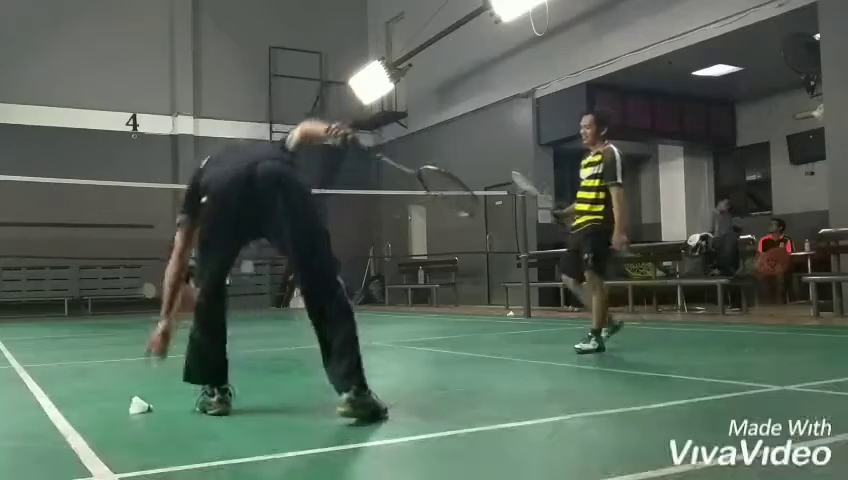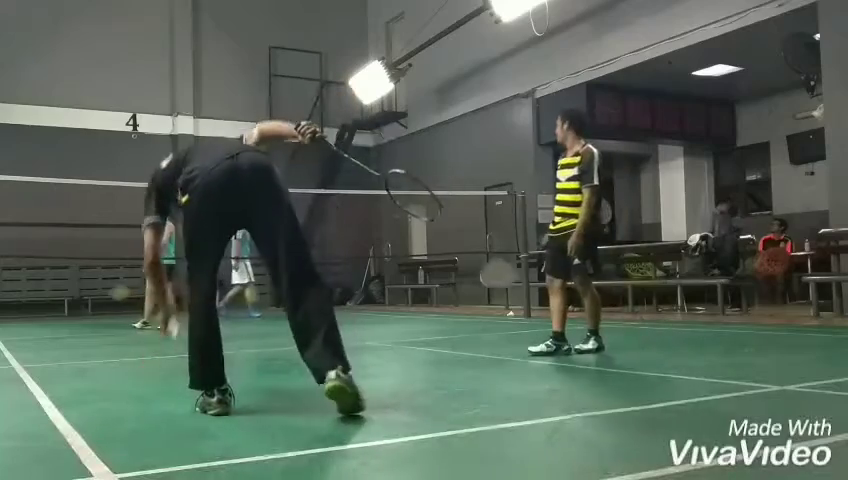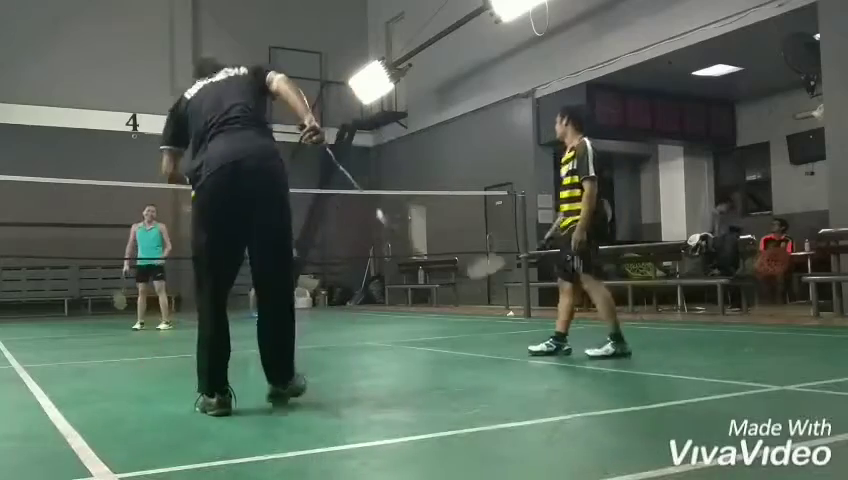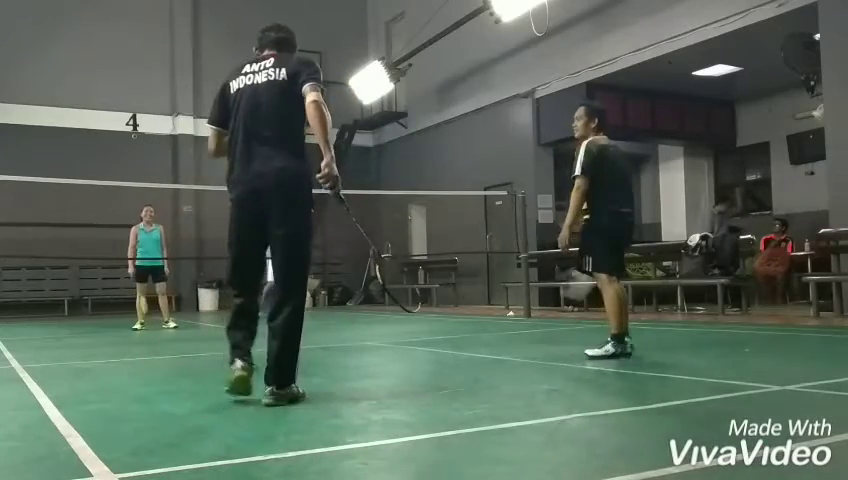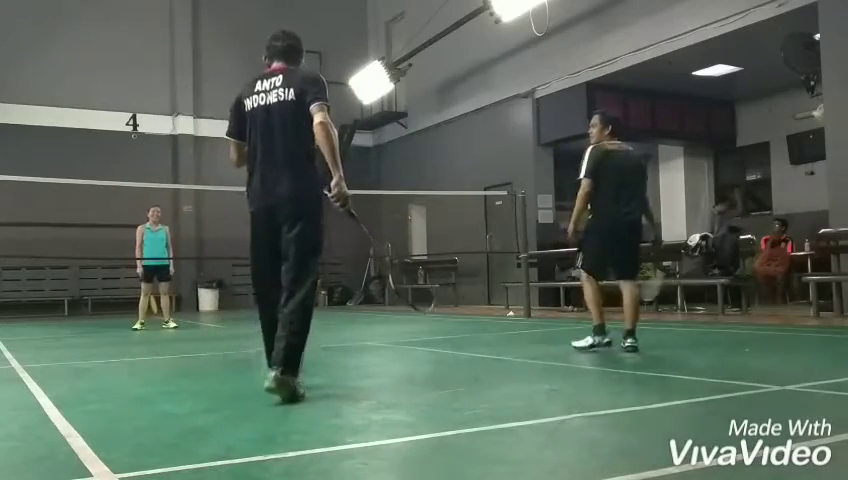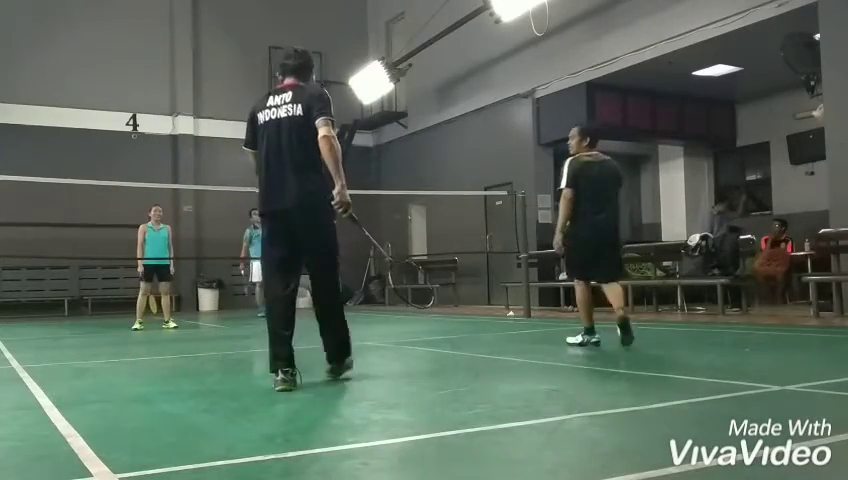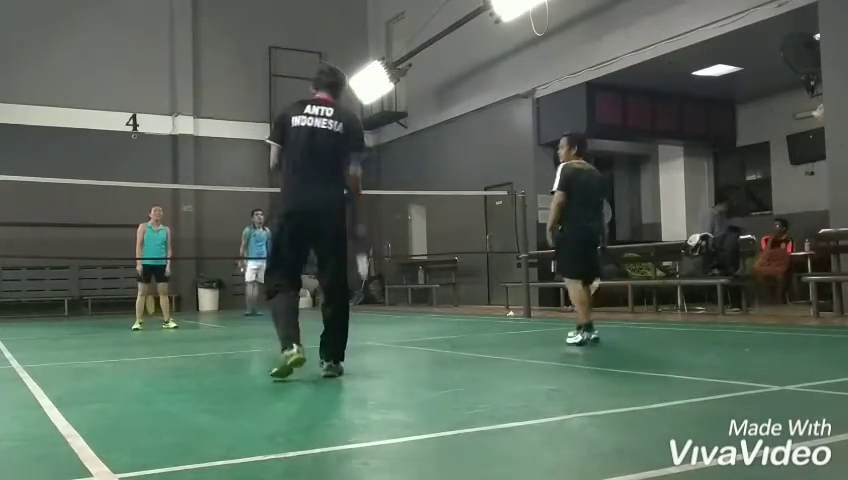
dt=0.5s
person 1, frame 1
left shoulder: (206, 170)
right shoulder: (275, 150)
left elbow: (179, 255)
right elbow: (303, 130)
left wrist: (166, 318)
right wrist: (331, 132)
left hip: (222, 191)
right hip: (277, 177)
left knee: (210, 292)
right knee: (322, 284)
left ankle: (214, 389)
right ankle: (353, 390)
person 1, frame 2
left shoulder: (162, 178)
right shoulder: (232, 146)
left elbow: (152, 257)
right elbow: (258, 131)
left wrist: (165, 307)
right wrist: (297, 131)
left hip: (203, 186)
right hip: (256, 171)
left knee: (201, 291)
right knee: (300, 279)
left ankle: (213, 391)
right ankle: (335, 369)
person 1, frame 3
left shoulder: (185, 100)
right shoulder: (250, 73)
left elbow: (168, 171)
right elbow: (281, 83)
left wrist: (196, 179)
right wrist: (309, 120)
left hip: (213, 174)
right hip: (262, 165)
left knee: (213, 290)
right knee: (274, 282)
left ankle: (214, 391)
right ankle: (281, 380)
person 1, frame 4
left shoulder: (233, 80)
right shoulder: (300, 66)
left elbow: (215, 146)
right elbow: (314, 103)
right wrist: (328, 156)
left hip: (244, 186)
right hip: (288, 182)
left knee: (243, 282)
right knee: (289, 283)
left ankle: (240, 359)
right ankle: (279, 383)
person 1, frame 5
left shoulder: (246, 93)
right shoulder: (308, 80)
left elbow: (237, 157)
right elbow: (321, 124)
right wrist: (338, 176)
left hip: (261, 200)
right hip: (300, 196)
left knee: (268, 288)
right knee: (298, 284)
left ankle: (281, 368)
right ankle: (281, 368)
person 1, frame 6
left shoulder: (260, 107)
right shoulder: (315, 95)
right elbow: (325, 137)
right wrist: (340, 184)
left hip: (273, 207)
right hip: (311, 203)
left knee: (278, 288)
right knee: (325, 284)
left ankle: (283, 368)
right ankle: (337, 359)
person 1, frame 7
left shoulder: (289, 113)
right shoulder: (349, 120)
left elbow: (275, 163)
right elbow: (353, 173)
left hip: (293, 208)
right hip: (331, 210)
left knee: (281, 282)
right knee: (334, 286)
left ankle: (290, 346)
right ankle: (331, 358)
person 2, frame 1
left shoulder: (610, 155)
right shoulder: (587, 159)
left elbow: (617, 195)
left wrist: (619, 231)
right wrist: (565, 212)
left hip: (597, 228)
right hip: (580, 228)
left knee: (593, 279)
right knee: (570, 278)
left ankle: (596, 335)
right ankle: (608, 322)
person 2, frame 2
left shoulder: (589, 154)
right shoulder: (563, 158)
left elbow: (589, 197)
left wrist: (578, 233)
right wrist: (551, 229)
left hip: (580, 232)
right hip: (558, 231)
left knee: (583, 284)
right knee: (555, 284)
left ankle: (594, 336)
right ankle: (558, 340)
person 2, frame 3
left shoulder: (583, 146)
right shoulder: (571, 152)
left elbow: (590, 189)
left wrist: (580, 228)
right wrist: (555, 228)
left hip: (584, 227)
right hip: (572, 229)
left knee: (589, 281)
right knee: (567, 284)
left ankle: (617, 341)
right ankle: (558, 340)
person 2, frame 4
left shoulder: (588, 147)
right shoulder: (615, 150)
left elbow: (581, 188)
left wrist: (567, 226)
left hip: (603, 221)
right hip: (623, 219)
left knee: (605, 278)
right knee: (612, 278)
left ankle: (618, 341)
right ankle: (623, 335)
person 2, frame 5
left shoulder: (595, 152)
right shoulder: (635, 157)
left elbow: (586, 189)
right elbow: (642, 196)
left wrist: (574, 222)
right wrist: (654, 228)
left hip: (602, 224)
right hip: (630, 225)
left knee: (589, 276)
right knee: (628, 280)
left ankle: (599, 332)
right ankle: (630, 336)
person 2, frame 6
left shoulder: (574, 164)
right shoulder: (612, 166)
left elbow: (567, 198)
right elbow: (615, 199)
left wrist: (559, 231)
left hip: (582, 231)
right hip: (609, 230)
left knee: (582, 281)
right knee: (610, 280)
left ankle: (589, 333)
right ankle: (622, 316)
person 2, frame 7
left shoulder: (565, 168)
right shoulder: (595, 173)
left elbow: (559, 200)
right elbow: (600, 207)
left wrist: (550, 228)
right wrist: (602, 235)
left hip: (572, 232)
right hip: (592, 232)
left knee: (572, 281)
right knee: (586, 281)
left ankle: (585, 329)
right ankle: (584, 329)
